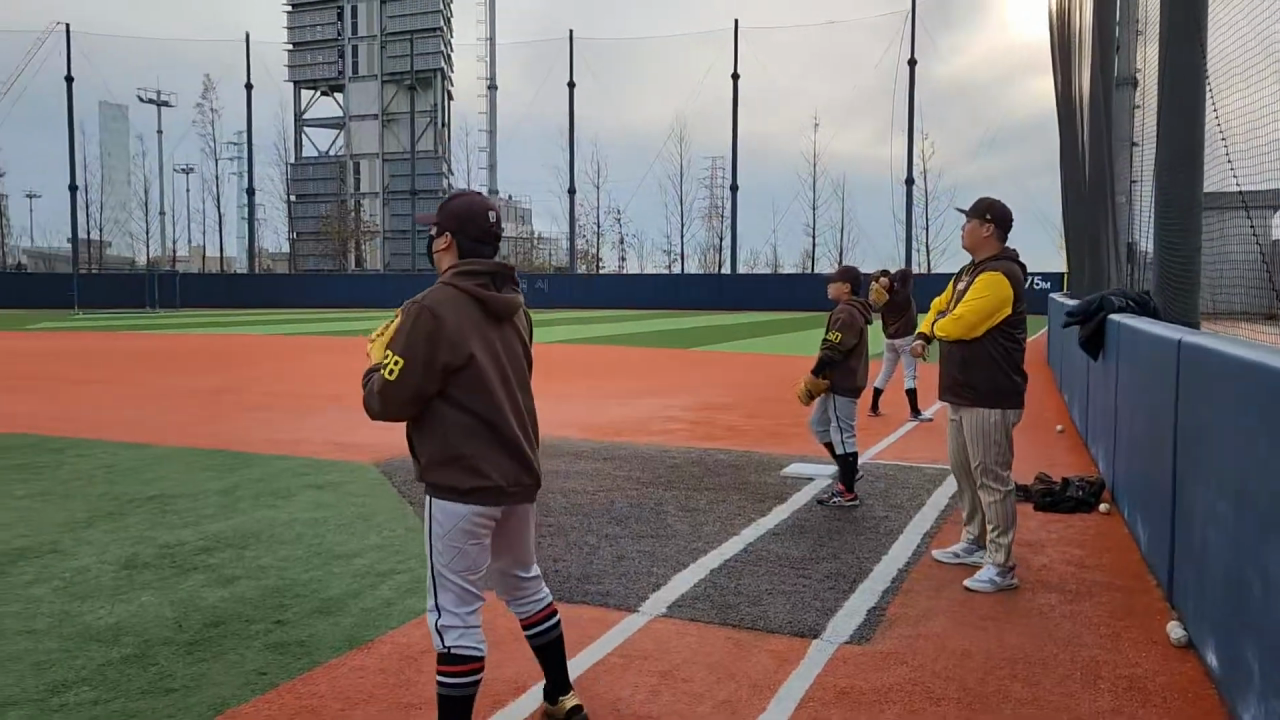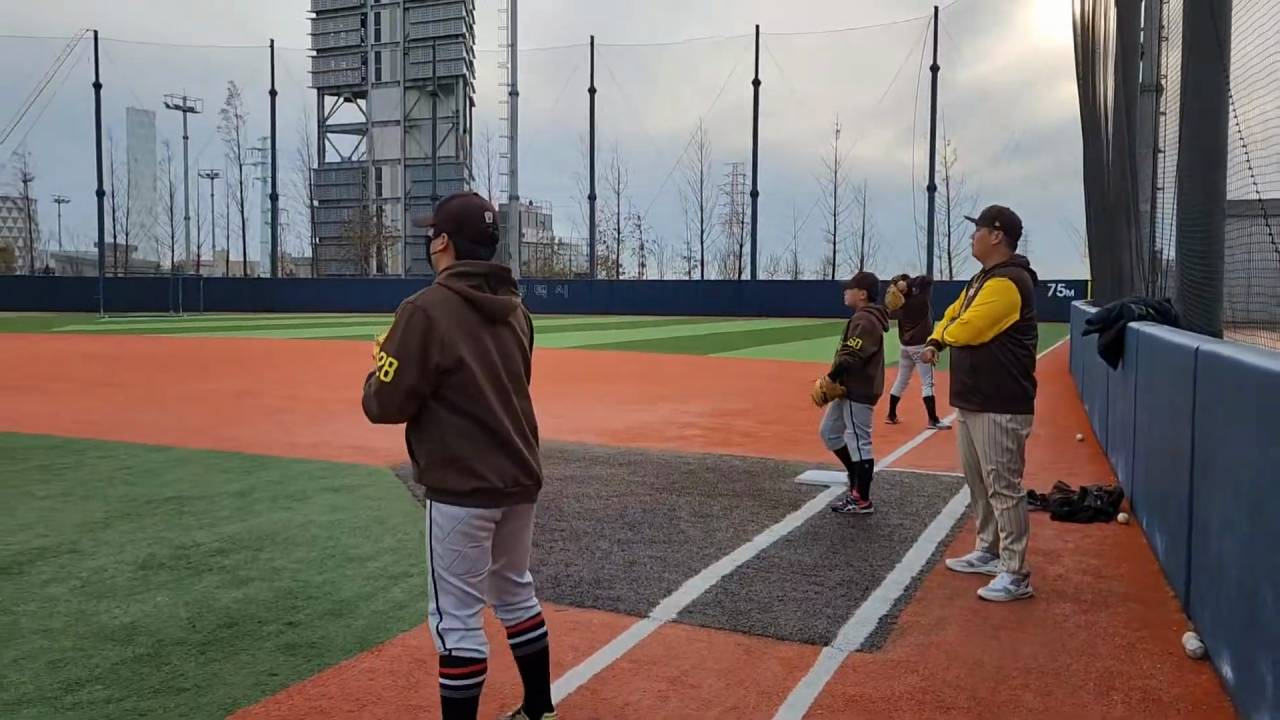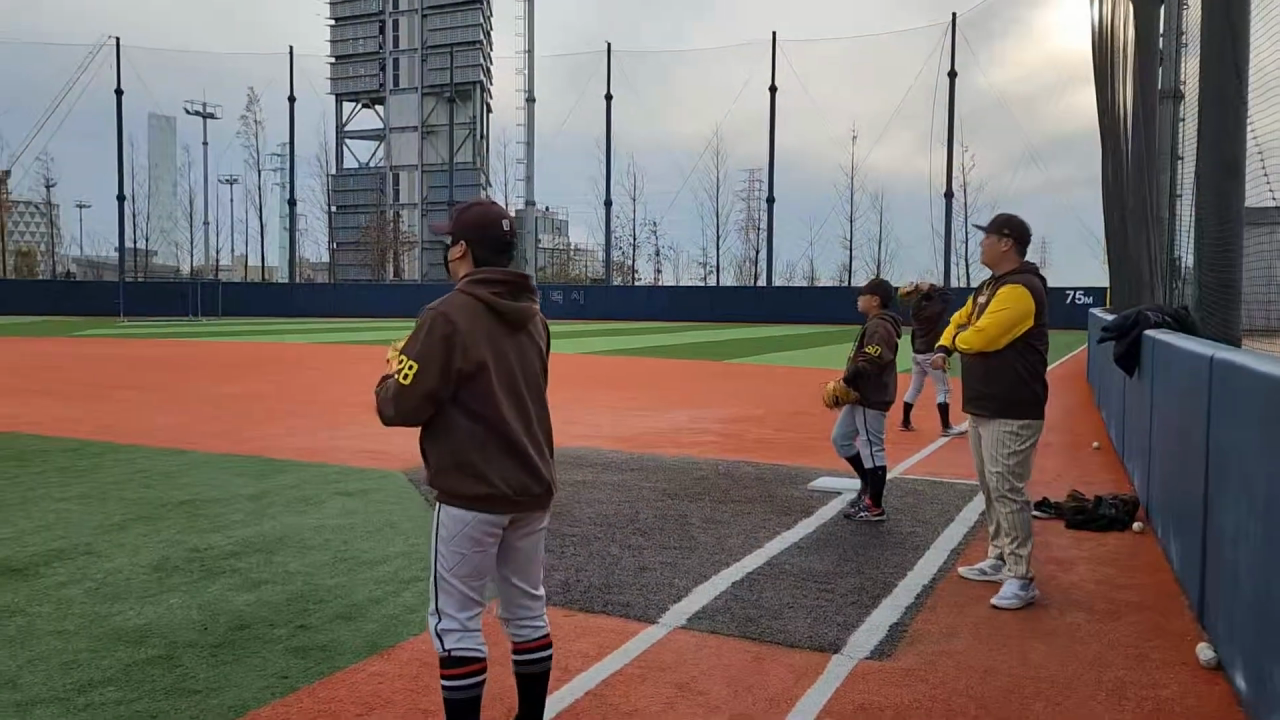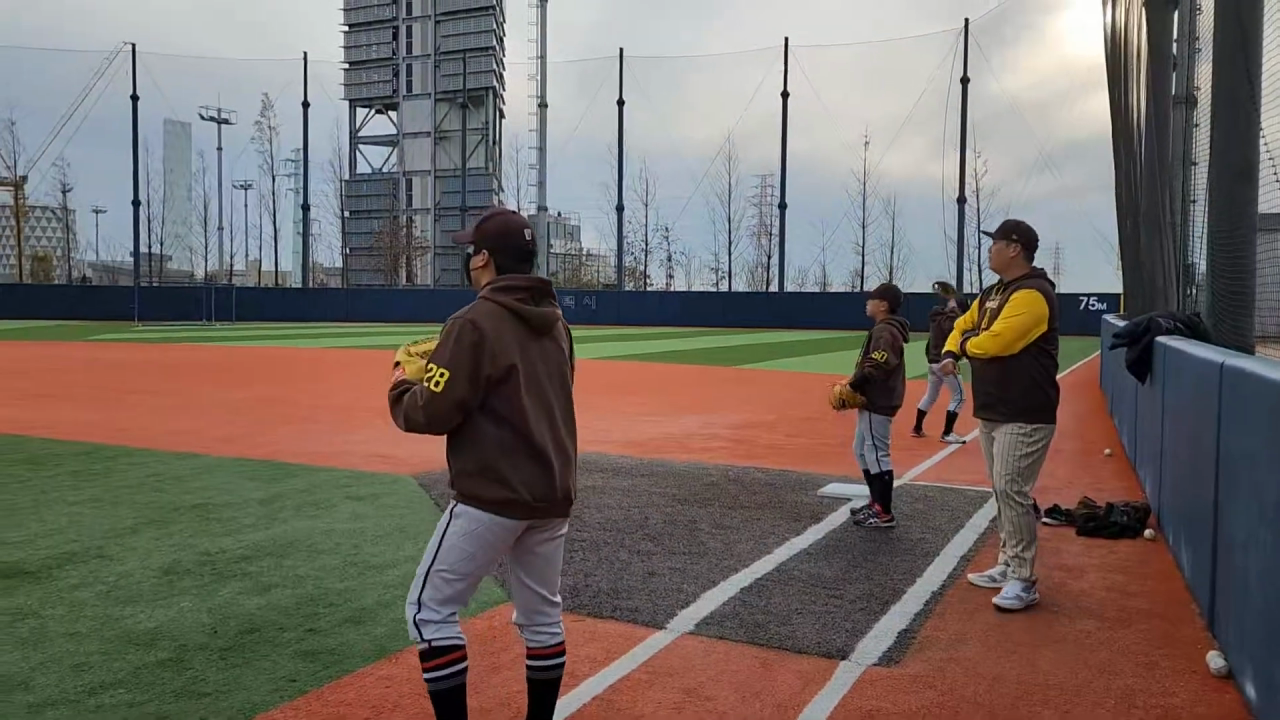
dt=0.2s
person 1, frame 1
left shoulder: (431, 308)
right shoulder: (514, 307)
left elbow: (389, 402)
left wrist: (377, 367)
left hip: (461, 485)
right hip: (519, 478)
left knee: (456, 615)
right knee: (524, 584)
person 1, frame 2
left shoulder: (425, 310)
right shoulder: (515, 308)
left elbow: (386, 404)
left wrist: (379, 371)
left hip: (461, 488)
right hip: (519, 480)
left knee: (457, 616)
right knee: (515, 592)
person 1, frame 3
left shoulder: (447, 316)
right shoulder: (533, 316)
left elbow: (404, 407)
left wrist: (390, 381)
left hip: (472, 494)
right hip: (532, 490)
left knee: (455, 620)
right knee: (527, 610)
person 1, frame 4
left shoulder: (474, 323)
right shoulder: (556, 324)
left elbow: (433, 413)
left wrist: (401, 388)
left hip: (490, 498)
right hip: (552, 497)
left knee: (429, 610)
right knee: (542, 616)
person 2, frame 1
left shoulder: (999, 276)
right shoulder: (969, 272)
left elbow: (957, 325)
right elbow: (940, 308)
left wrist: (936, 326)
right wrist: (922, 336)
left hip: (990, 399)
right hip: (961, 394)
left knee: (992, 480)
right knee: (964, 473)
left ankle: (1001, 566)
right ankle: (974, 543)
person 2, frame 2
left shoulder: (1007, 282)
right shoulder: (982, 279)
left elbow: (966, 330)
right elbow: (953, 316)
left wrist: (945, 333)
right wrist: (934, 343)
left hip: (1001, 405)
right hip: (972, 400)
left knee: (1004, 487)
right knee: (977, 481)
left ankle: (1015, 574)
right ankle: (988, 552)
person 2, frame 3
left shoulder: (1021, 289)
right shoulder: (989, 287)
left elbow: (981, 337)
right elbow: (960, 321)
left wrist: (956, 339)
right wrist: (943, 349)
left hip: (1012, 411)
right hip: (983, 406)
left knee: (1007, 490)
right knee: (990, 488)
left ankle: (1021, 579)
right ankle: (999, 560)
person 2, frame 4
left shoulder: (1033, 295)
right shoulder: (993, 293)
left elbow: (995, 342)
right elbow: (963, 327)
left wrist: (966, 344)
right wrist: (950, 354)
left hip: (1026, 416)
right hip: (992, 412)
left knee: (1012, 491)
right knee: (1003, 492)
left ankle: (1023, 581)
right ankle: (1008, 566)
person 3, frame 1
left shoulder: (845, 312)
right shoulder: (853, 311)
left elbow: (834, 350)
left wrist: (814, 373)
right wrist: (821, 376)
left hip: (842, 383)
right hip: (839, 381)
left knee: (842, 434)
right knee: (819, 424)
left ankle: (847, 492)
right ankle: (848, 472)
person 3, frame 2
left shoulder: (864, 320)
right shoulder: (866, 318)
left elbow: (852, 357)
left wrist: (830, 378)
right wrist: (835, 381)
left hip: (858, 391)
right hip: (850, 388)
left knee: (858, 441)
right knee: (829, 431)
left ankle: (862, 500)
right ankle: (857, 475)
person 3, frame 3
left shoulder: (879, 327)
right shoulder: (876, 325)
left elbow: (869, 364)
left wrist: (845, 381)
right wrist: (847, 383)
left hip: (871, 398)
right hip: (860, 395)
left knee: (871, 448)
right knee: (840, 438)
left ankle: (874, 507)
right ankle: (869, 484)
person 3, frame 4
left shoulder: (884, 332)
right shoulder: (884, 330)
left elbow: (875, 369)
left wrist: (851, 386)
right wrist: (855, 386)
left hip: (878, 403)
right hip: (872, 400)
left knee: (877, 454)
right knee: (864, 452)
left ankle: (884, 513)
right ankle: (876, 502)
